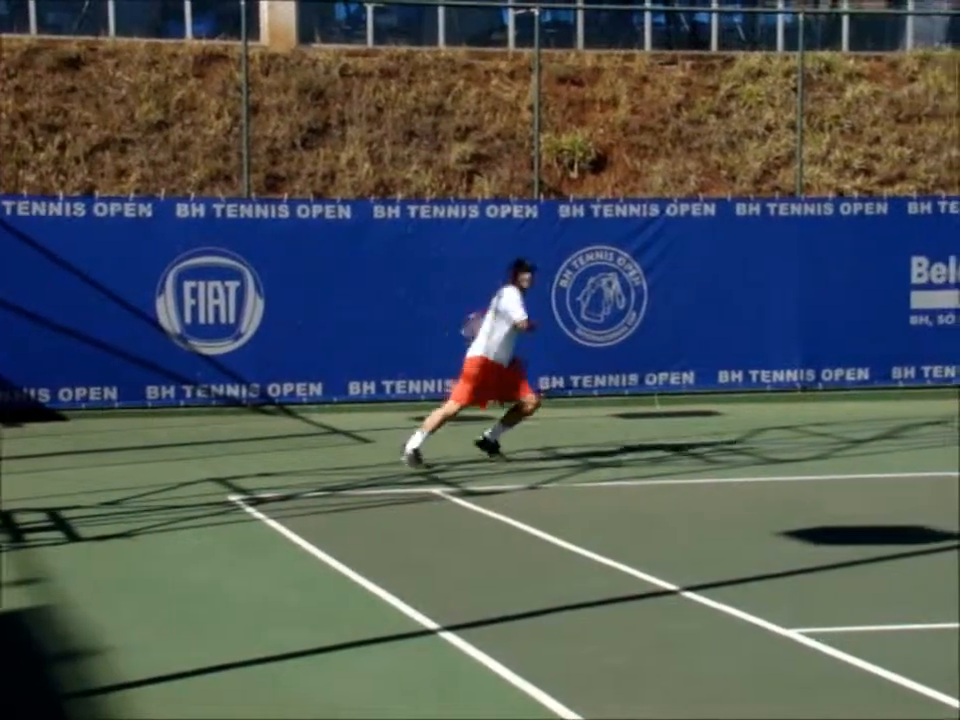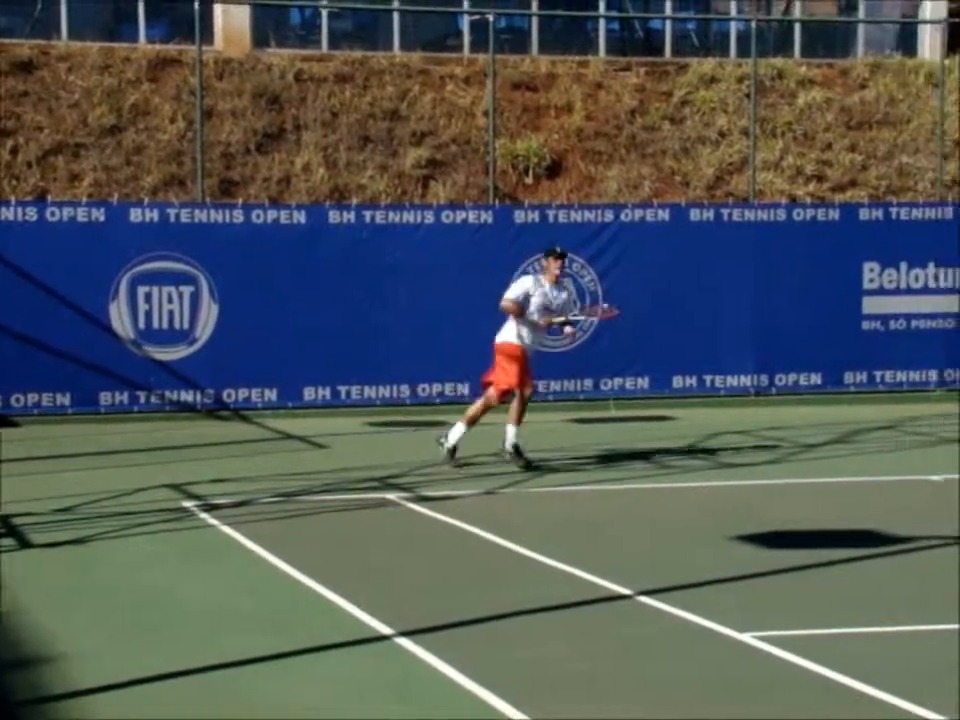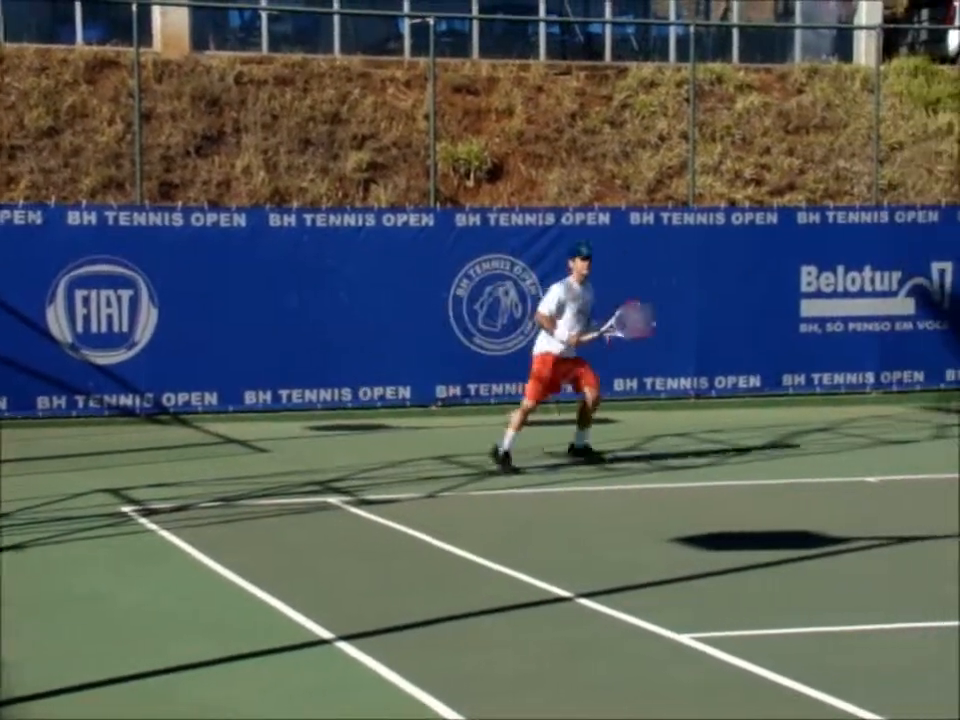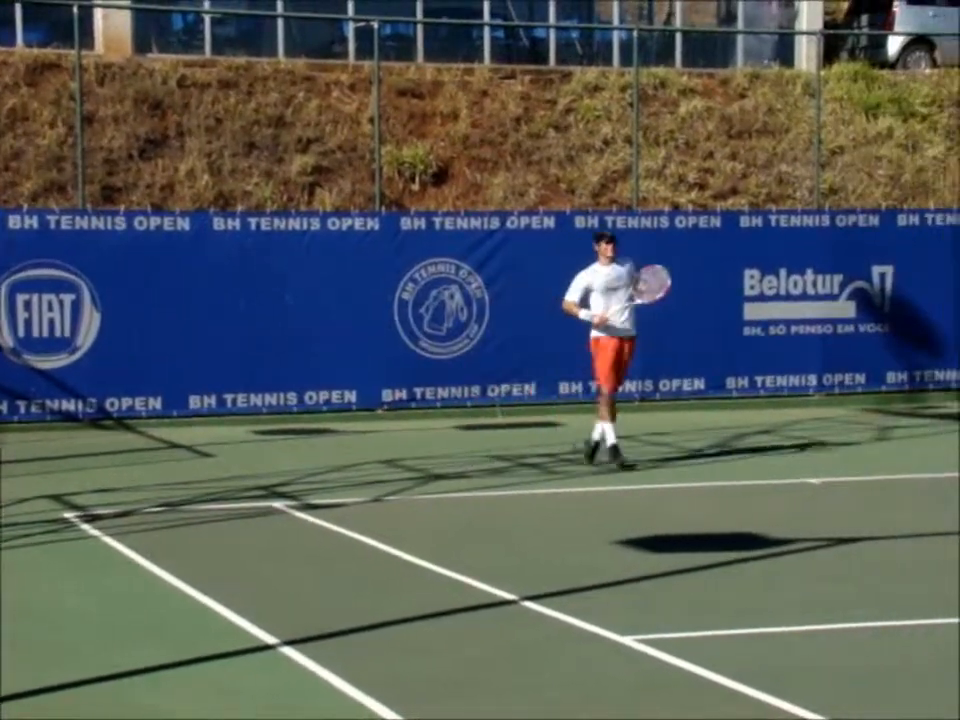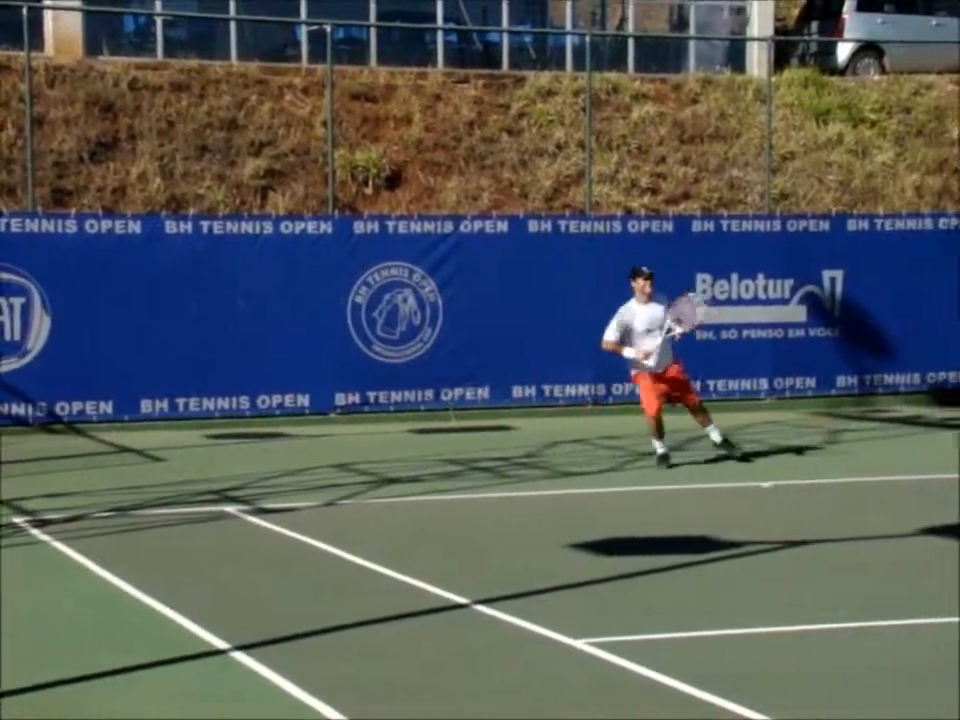
dt=0.3s
person 1, frame 1
left shoulder: (514, 297)
right shoulder: (511, 294)
right elbow: (524, 325)
left wrist: (514, 358)
right wrist: (531, 324)
left hip: (502, 365)
right hip: (483, 361)
left knee: (531, 401)
right knee: (453, 407)
left ankle: (489, 439)
right ankle: (412, 448)
person 1, frame 2
left shoulder: (566, 293)
right shoulder: (528, 282)
left elbow: (565, 323)
right elbow: (506, 304)
left wrist: (568, 329)
right wrist: (534, 319)
left hip: (525, 349)
right hip: (510, 343)
left knee: (494, 395)
right knee: (523, 390)
left ankle: (451, 440)
right ankle: (511, 445)
person 1, frame 3
left shoulder: (587, 289)
right shoulder: (560, 289)
right elbow: (541, 318)
left wrist: (593, 330)
right wrist: (564, 337)
left hip: (570, 356)
right hip: (549, 353)
left knee: (593, 394)
right knee: (531, 402)
left ankle: (580, 445)
right ankle: (502, 450)
person 1, frame 4
left shoulder: (627, 266)
right shoulder: (587, 275)
right elbow: (567, 305)
right wrist: (589, 316)
left hip: (627, 336)
right hip: (603, 338)
left knee: (611, 391)
right knee: (607, 390)
left ankle: (595, 439)
right ankle: (611, 443)
person 1, frame 5
left shoulder: (662, 303)
right shoulder: (625, 313)
right elbow: (606, 344)
right wrist: (632, 353)
left hip: (670, 367)
right hip: (644, 372)
left knee: (696, 405)
right knee: (653, 412)
left ankle: (720, 441)
right ankle: (661, 451)
